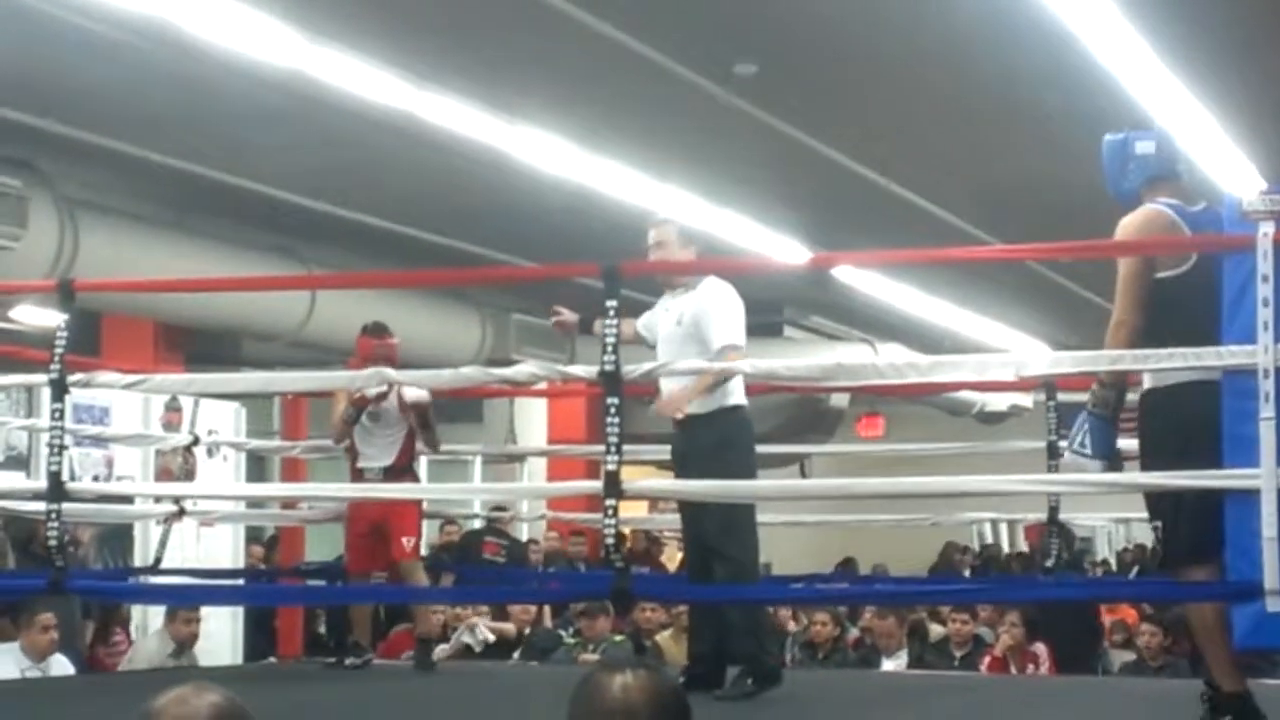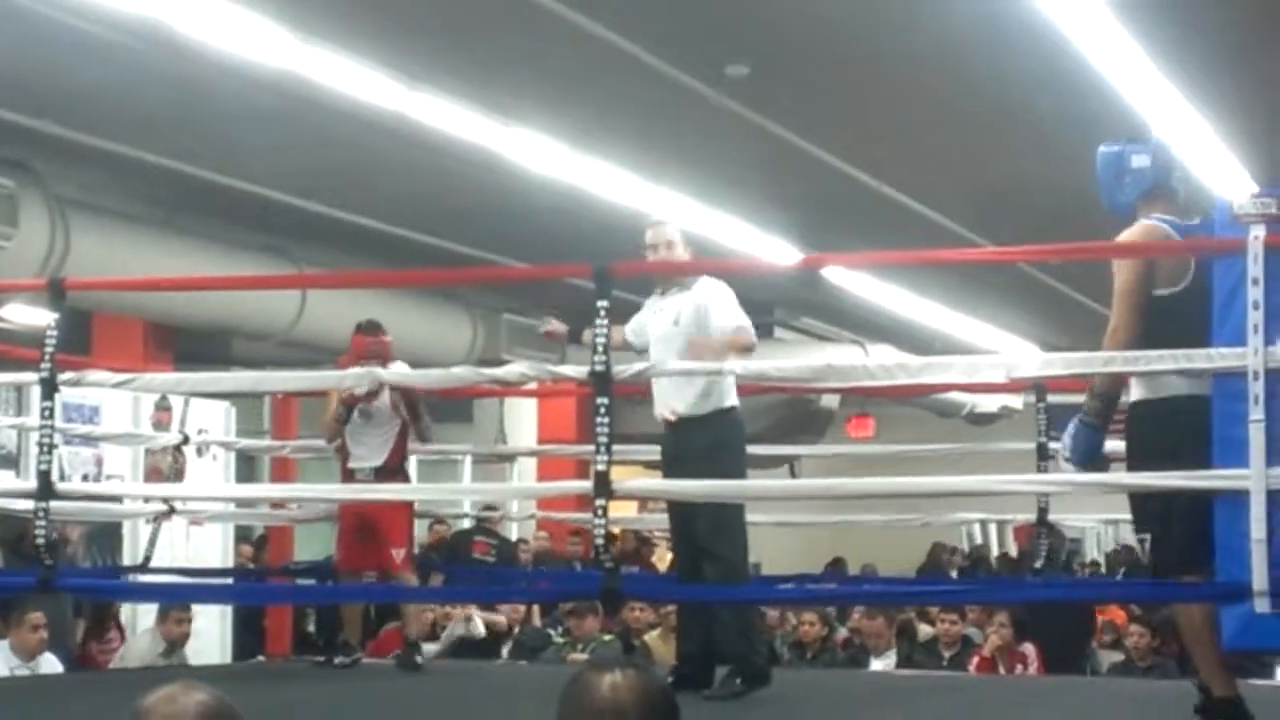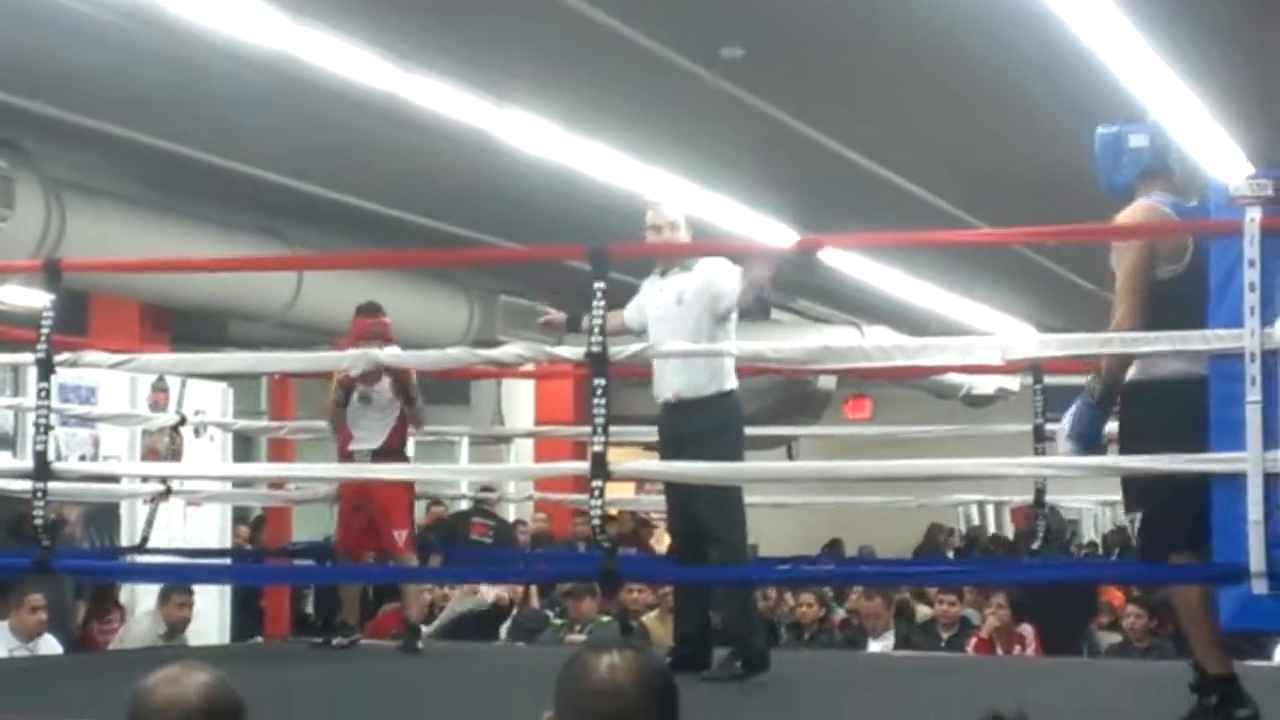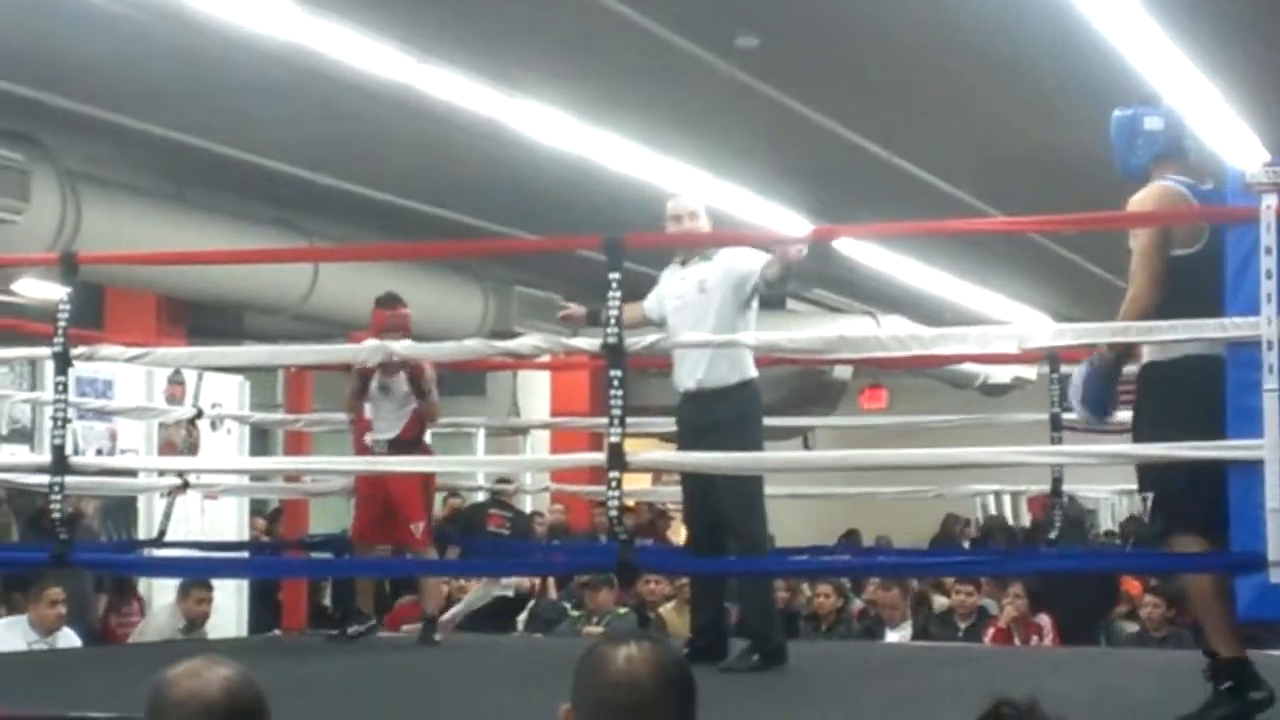
dt=0.1s
person 1, frame 1
left shoulder: (1140, 224)
right shoulder: (1216, 223)
left elbow: (1126, 327)
right elbow: (1230, 320)
left wrist: (1098, 411)
left hip: (1175, 402)
right hip: (1227, 399)
left knee: (1190, 558)
right knee: (1214, 554)
person 1, frame 2
left shoulder: (1138, 240)
left elbow: (1123, 342)
right elbow: (1213, 333)
left wrist: (1090, 417)
left hip: (1164, 415)
right hip: (1210, 413)
left knee: (1180, 572)
right knee: (1203, 567)
person 1, frame 3
left shoulder: (1136, 220)
left elbow: (1129, 323)
right elbow: (1212, 314)
left wrist: (1094, 398)
left hip: (1158, 396)
right hip: (1205, 393)
left knee: (1172, 550)
right knee: (1197, 545)
person 1, frame 4
left shoulder: (1153, 201)
right shoulder: (1213, 202)
left elbow: (1143, 302)
left wrist: (1103, 366)
left hip: (1175, 376)
right hip: (1218, 374)
left knee: (1180, 532)
right knee: (1210, 529)
person 2, frame 1
left shoulder: (714, 294)
right shoulder: (669, 303)
left elbow: (734, 356)
right elbow: (635, 329)
left wrist: (688, 392)
right wrist: (582, 323)
left hip: (720, 431)
right hip: (692, 435)
left knee: (731, 549)
right knee: (699, 555)
left ankle: (759, 664)
right ankle: (707, 666)
person 2, frame 2
left shoulder: (710, 294)
right shoulder: (655, 306)
left elbow: (745, 337)
right elbow: (626, 336)
left wrist: (714, 344)
right wrist: (572, 333)
left hip: (714, 432)
right hip: (678, 435)
left knee: (722, 549)
right knee: (688, 555)
left ankle: (748, 664)
right ankle: (694, 666)
person 2, frame 3
left shoulder: (713, 272)
right shoulder: (652, 287)
left elbow: (743, 290)
right elbow: (624, 321)
left wrist: (754, 281)
right wrist: (571, 322)
left hip: (713, 415)
right hip: (675, 417)
left knee: (722, 531)
right knee: (685, 537)
left ankle: (748, 648)
right ankle: (692, 647)
person 2, frame 4
left shoulder: (733, 261)
right shoulder: (671, 277)
left elbow: (767, 271)
right elbow: (645, 312)
left wrist: (784, 257)
right wrist: (590, 315)
left hip: (733, 405)
right hip: (693, 407)
left knee: (743, 524)
right knee: (702, 528)
left ankle: (766, 643)
right ankle: (708, 639)
person 3, frame 1
left shoulder: (406, 391)
right shoulder: (348, 391)
left elbow: (433, 445)
right elbow: (337, 436)
left wrist: (425, 417)
right wrist: (358, 405)
left hip: (400, 486)
right hip: (363, 488)
left knee: (409, 562)
right knee: (358, 570)
left ankle: (425, 643)
right ankle: (361, 647)
person 3, frame 2
left shoulder: (398, 389)
right shoulder: (343, 390)
left elbow: (424, 436)
right elbow: (330, 435)
left wrist: (412, 401)
right wrist: (348, 403)
left hip: (391, 487)
right hip: (354, 487)
left knee: (400, 566)
right knee: (349, 569)
left ankle: (412, 646)
right ankle: (351, 646)
person 3, frame 3
left shoulder: (398, 372)
right shoulder: (346, 370)
left elbow: (419, 421)
right elbow: (333, 419)
left wrist: (406, 385)
right wrist: (345, 385)
left hip: (391, 468)
right hip: (355, 468)
left knee: (402, 548)
right knee: (348, 550)
left ankle: (413, 629)
right ankle: (349, 627)
person 3, frame 4
left shoulder: (419, 363)
right shoulder: (369, 360)
left elbow: (433, 414)
right elbow: (352, 409)
left wrist: (415, 376)
right wrist: (362, 375)
left hip: (410, 460)
right hip: (375, 458)
left knee: (421, 541)
right knee: (363, 539)
left ankle: (431, 623)
right ankle: (364, 615)
